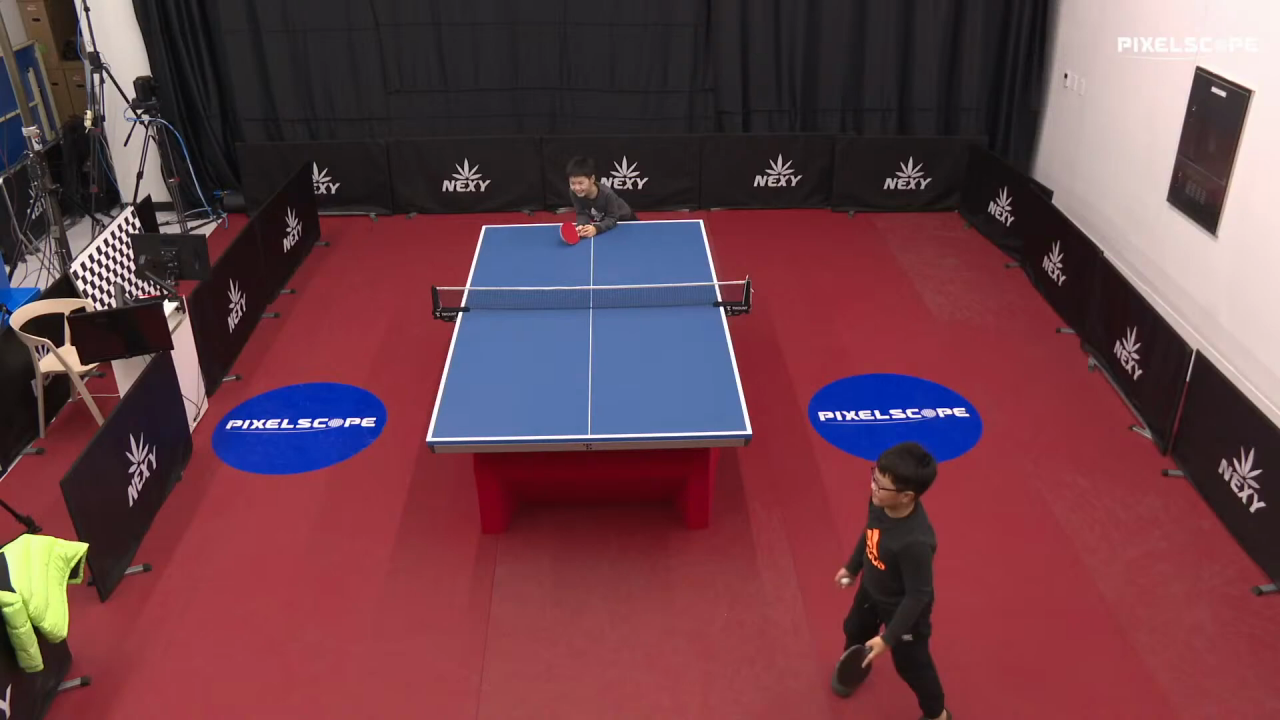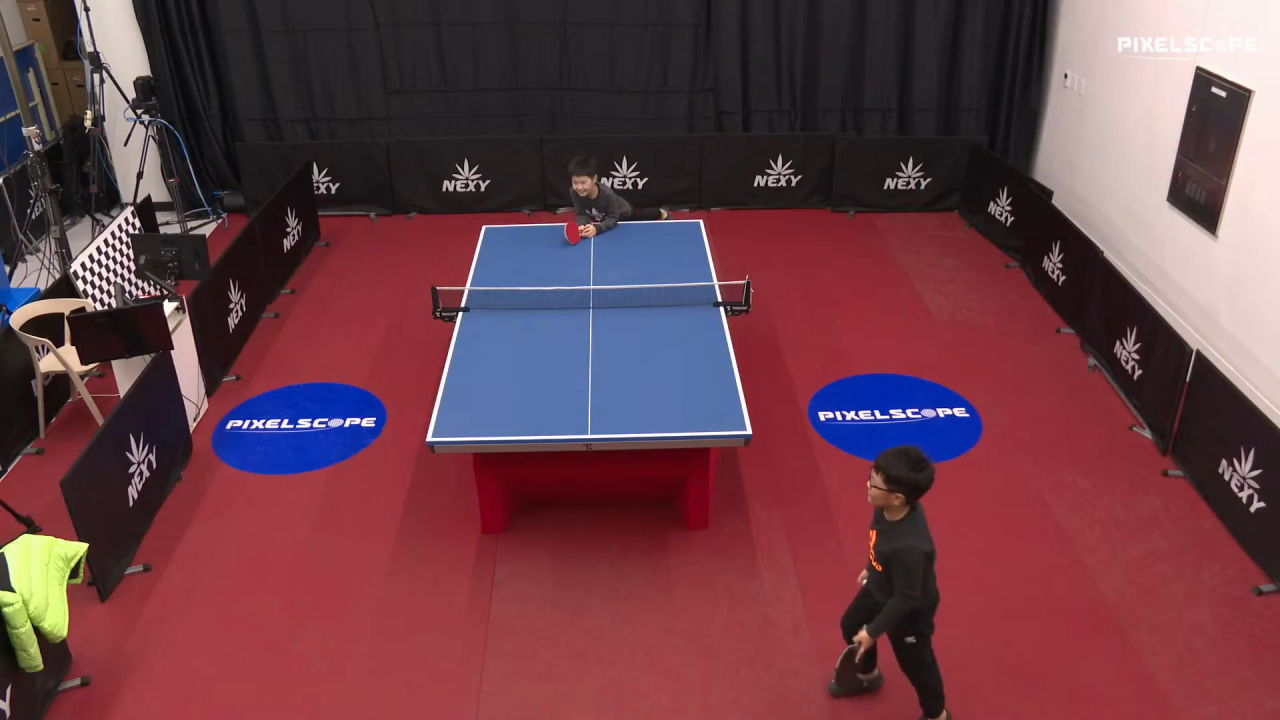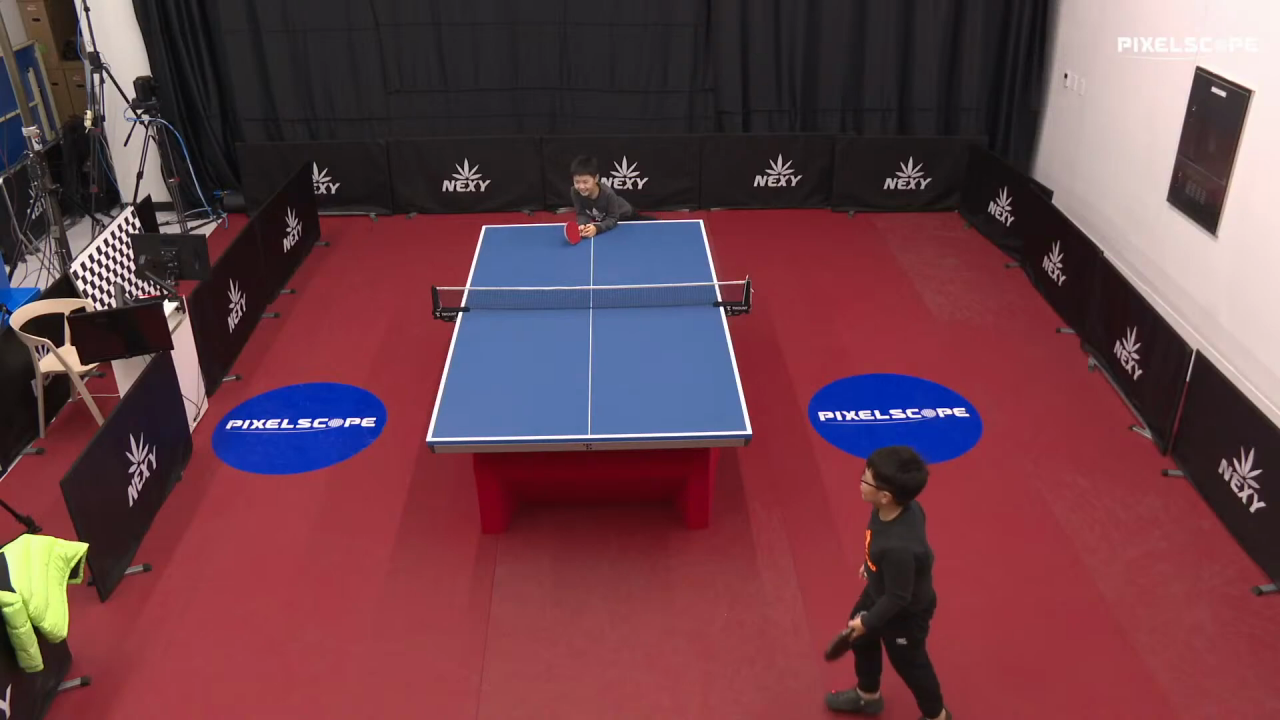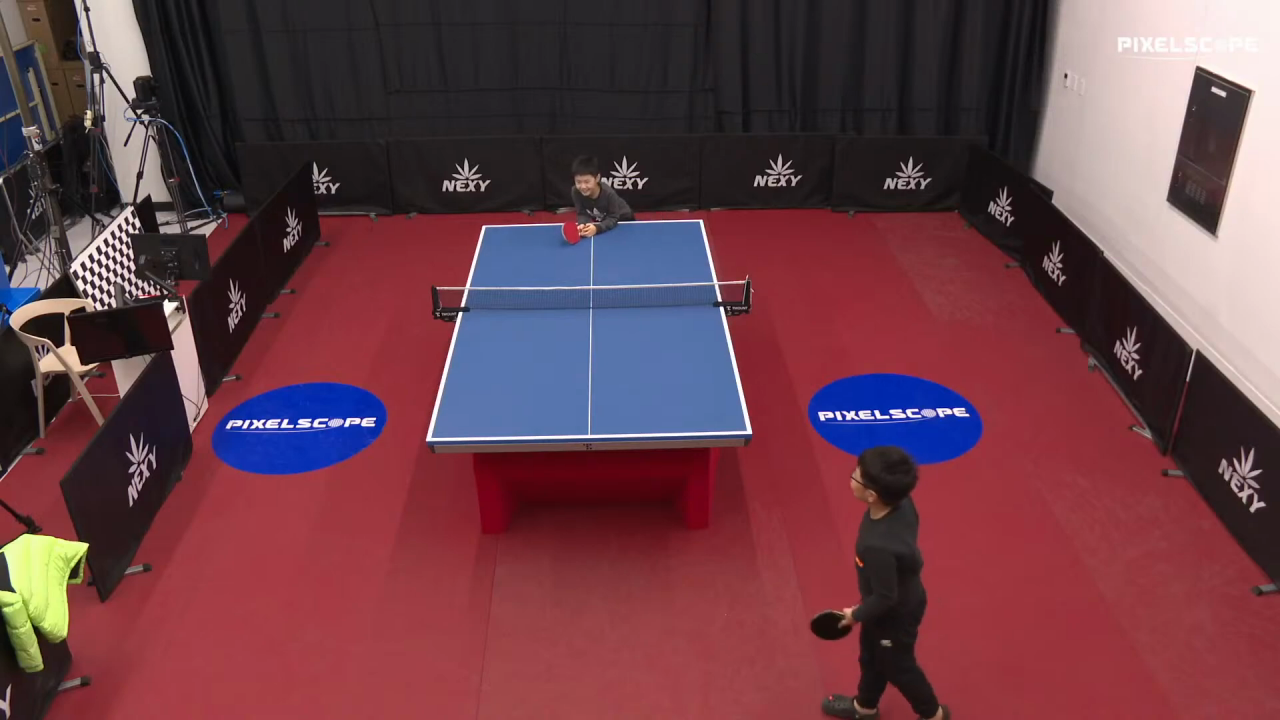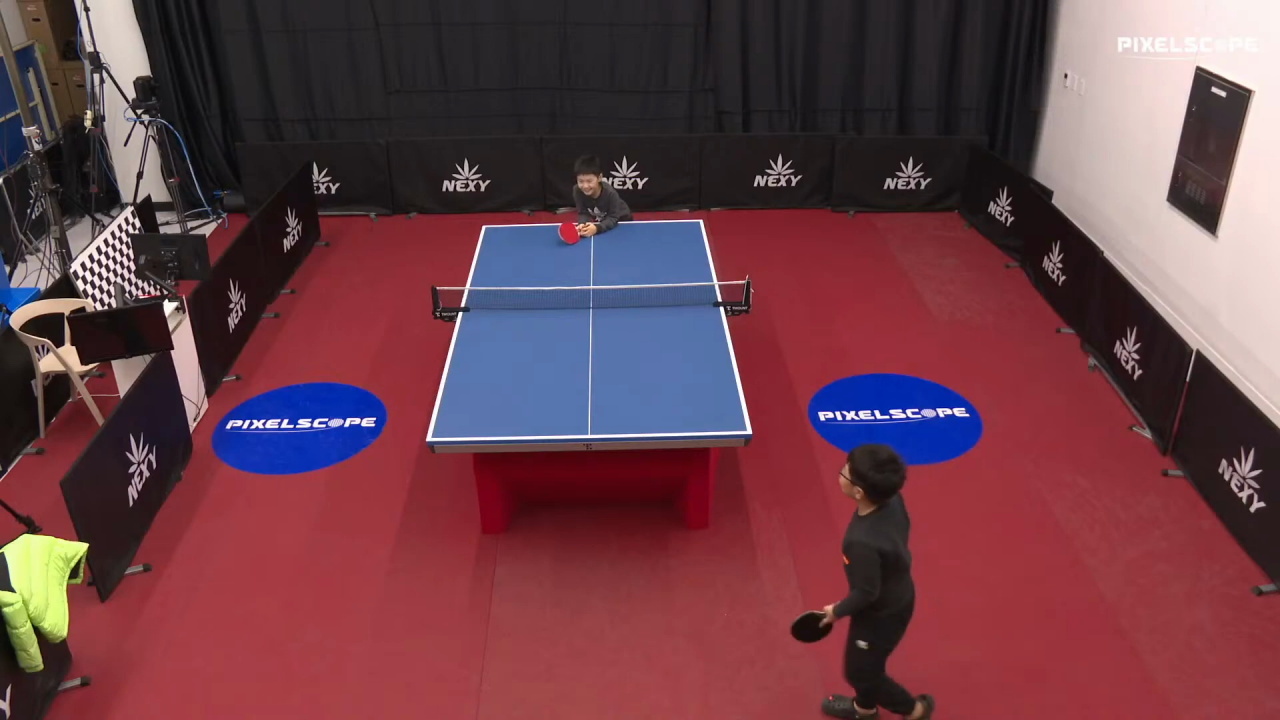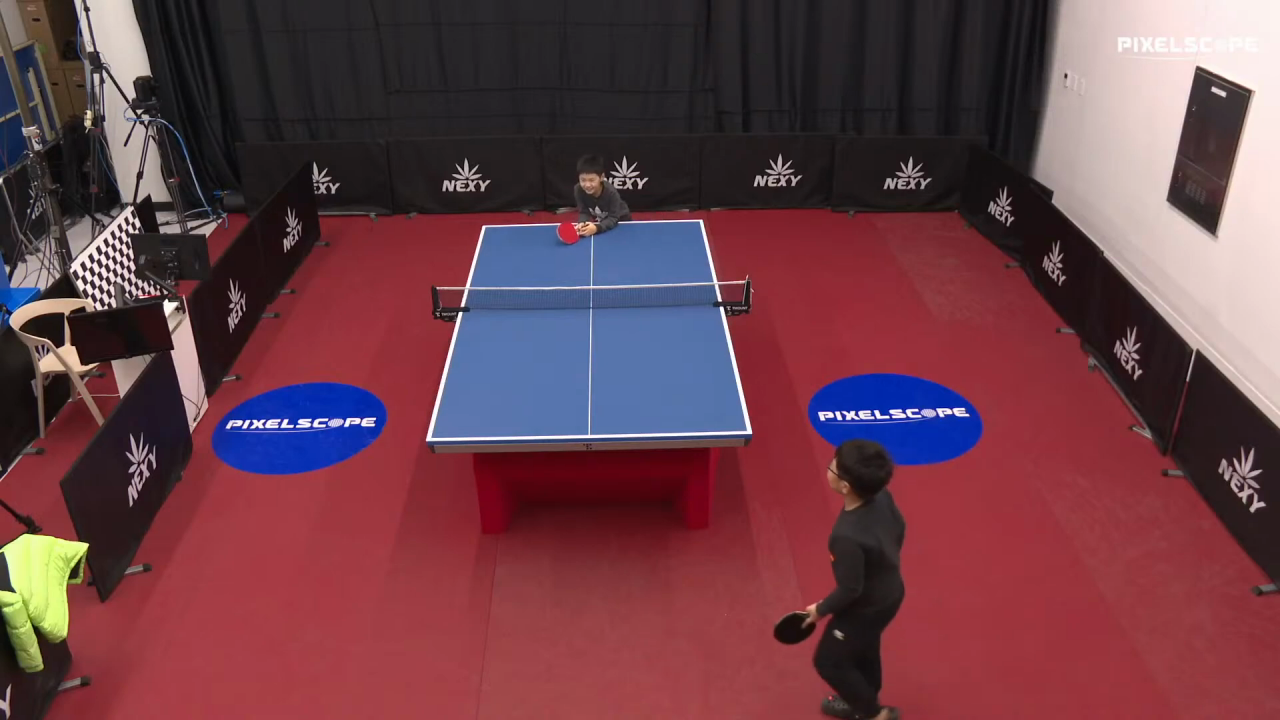
dt=0.1s
person 1, frame 1
left shoulder: (915, 543)
right shoulder: (880, 503)
left elbow: (917, 596)
left wrist: (887, 638)
right wrist: (851, 567)
left hip: (906, 607)
right hip: (873, 592)
left knee: (911, 664)
right knee: (855, 629)
person 1, frame 2
left shoulder: (908, 546)
right shoulder: (885, 506)
left elbow: (906, 599)
left wrist: (874, 630)
right wrist: (871, 568)
left hip: (908, 612)
right hip: (878, 591)
left knee: (916, 662)
right knee: (851, 627)
right ankle: (867, 674)
person 1, frame 3
left shoulder: (896, 547)
right shoulder: (908, 504)
left elbow: (898, 598)
left wrist: (866, 622)
left hip: (906, 612)
right hip: (888, 591)
left knee: (910, 663)
right knee: (862, 642)
right ankle: (867, 695)
person 1, frame 4
left shoulder: (879, 545)
right shoulder: (901, 504)
left elbow: (885, 597)
right elbow: (913, 527)
left wrist: (857, 615)
left hip: (896, 613)
right hip: (884, 594)
left knee: (898, 668)
right knee: (871, 656)
person 1, frame 5
left shoulder: (862, 541)
right shoulder: (893, 503)
left elbow: (867, 593)
right elbow: (904, 529)
left wrist: (838, 611)
left hip: (881, 612)
right hip: (898, 597)
left knee: (861, 672)
right knee: (869, 661)
person 1, frame 6
left shoulder: (848, 536)
right shoulder: (882, 497)
left elbow: (851, 589)
right elbow: (899, 529)
left wrist: (821, 610)
left hip: (866, 609)
right hip: (889, 593)
left knee: (828, 660)
right knee: (865, 654)
